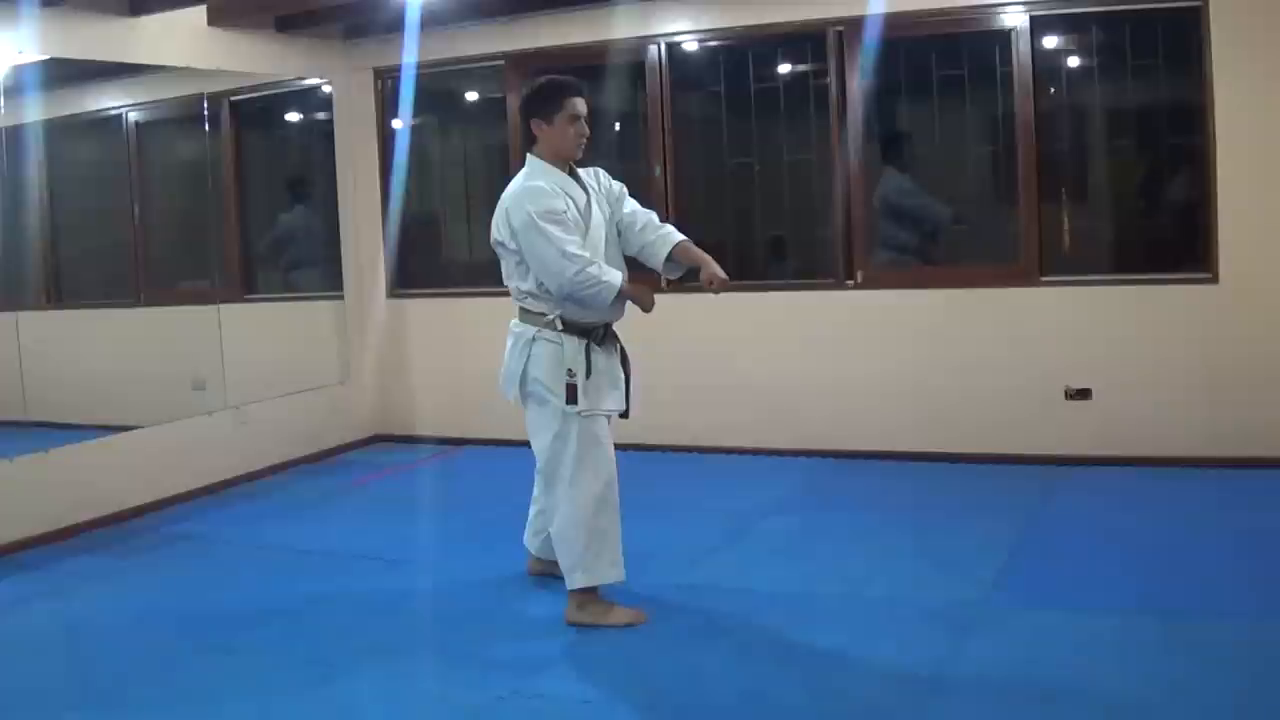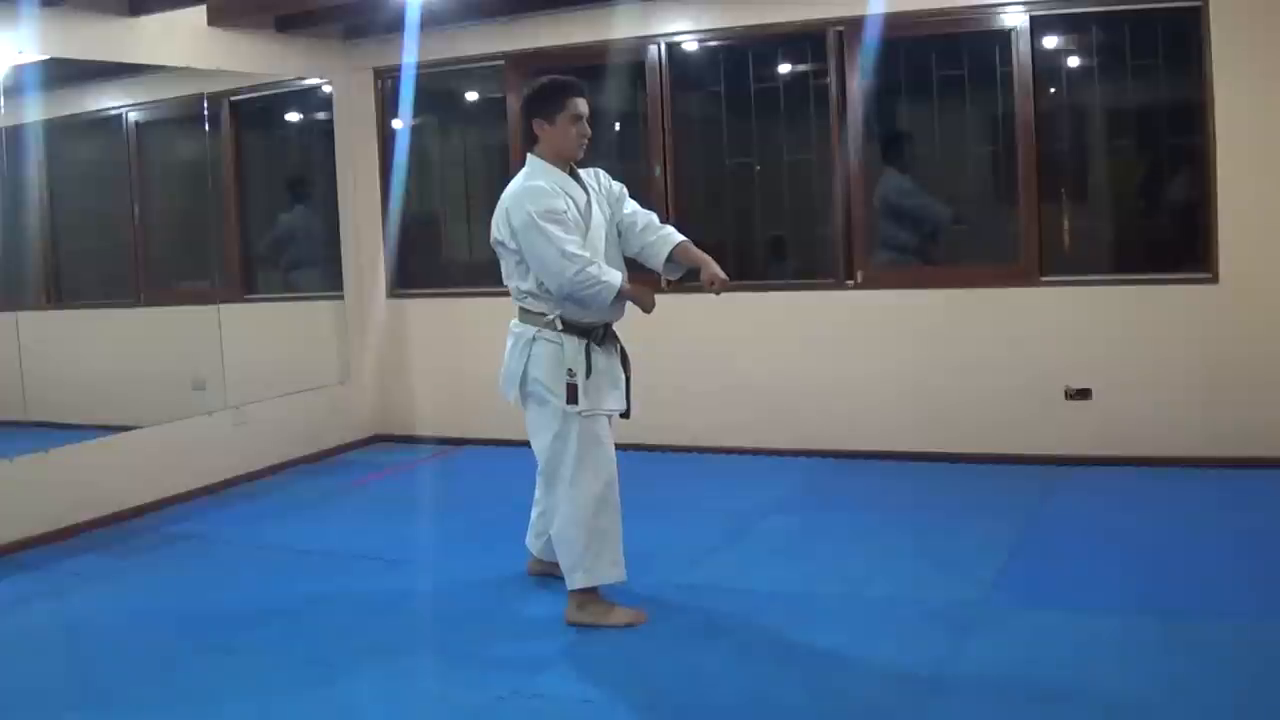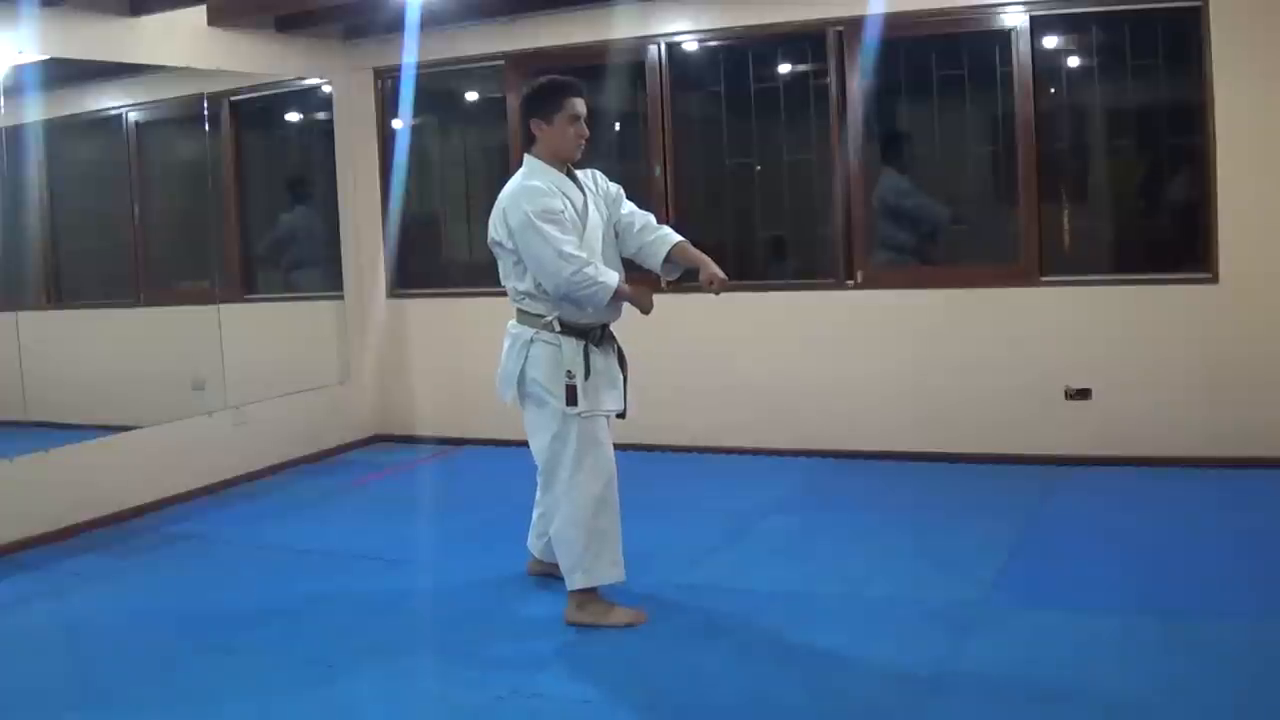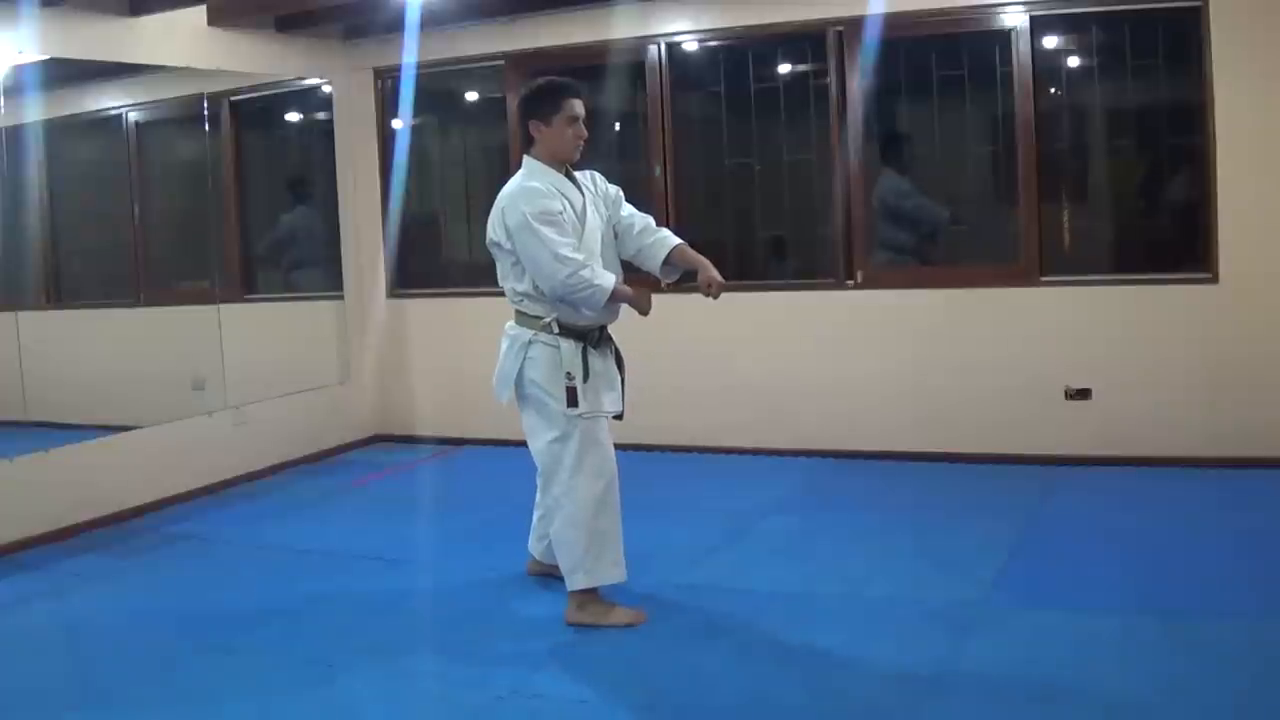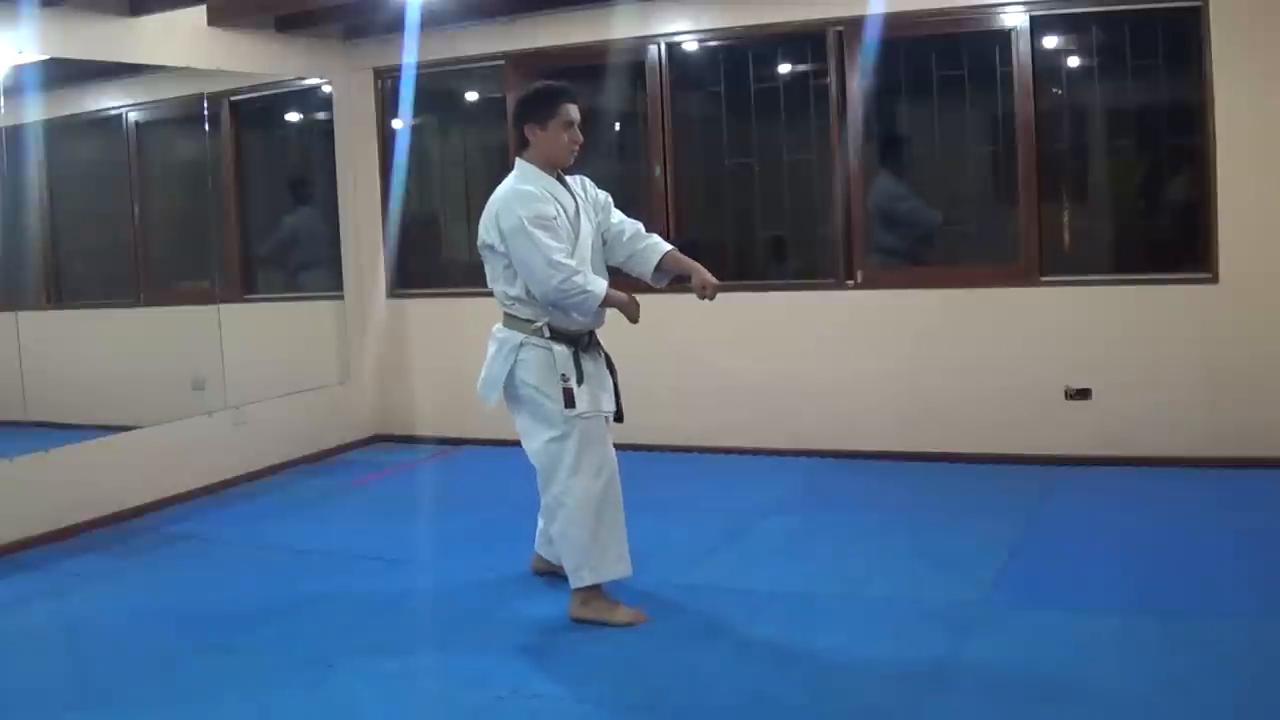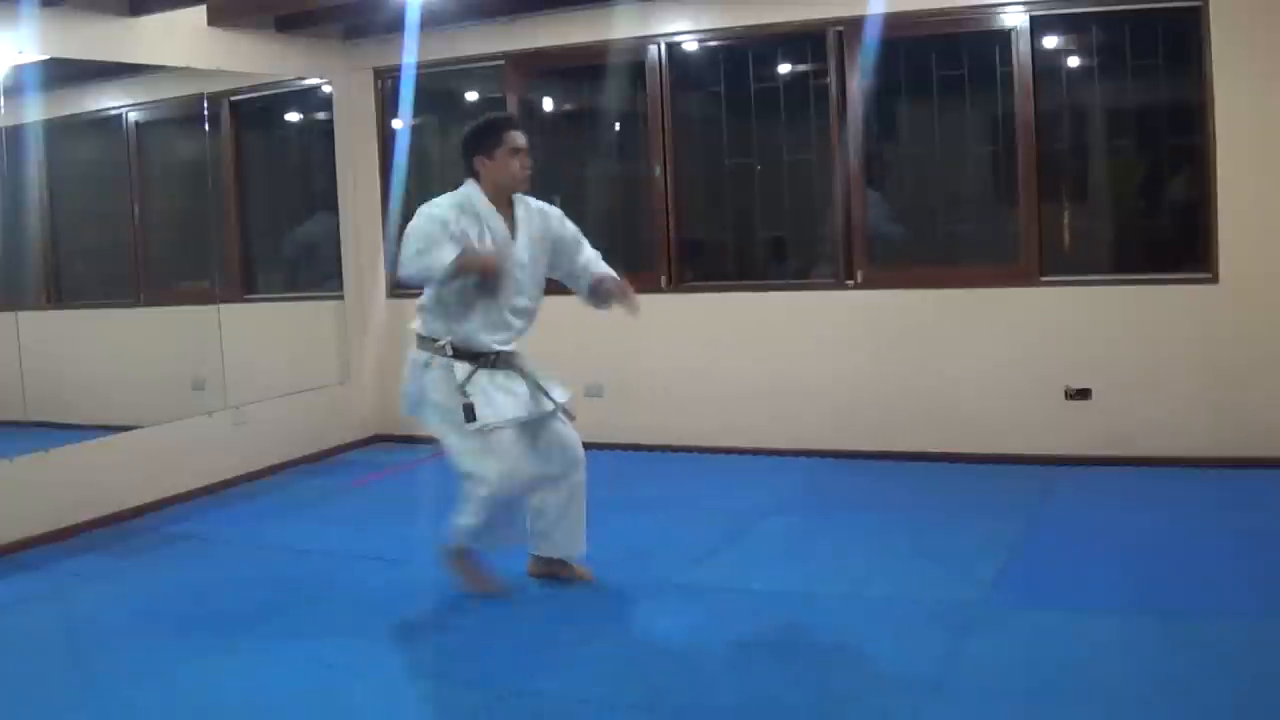
dt=0.4s
person 1, frame 1
left shoulder: (596, 183)
right shoulder: (528, 197)
left elbow: (644, 229)
right elbow: (573, 274)
left wrist: (702, 260)
right wrist: (634, 292)
left hip: (588, 345)
right hip: (554, 349)
left knee: (563, 461)
right knee: (584, 468)
left ankle: (544, 552)
right ankle: (585, 596)
person 1, frame 2
left shoulder: (596, 183)
right shoulder: (529, 196)
left elbow: (644, 229)
right elbow: (573, 274)
left wrist: (702, 260)
right wrist: (635, 292)
left hip: (587, 346)
right hip: (554, 349)
left knee: (566, 461)
right knee: (584, 468)
left ankle: (545, 553)
right ankle: (585, 596)
person 1, frame 3
left shoulder: (592, 185)
right shoulder: (526, 196)
left elbow: (641, 230)
right elbow: (570, 274)
left wrist: (700, 261)
right wrist: (632, 293)
left hip: (585, 346)
right hip: (552, 350)
left knee: (565, 462)
right knee: (585, 468)
left ankle: (546, 554)
right ankle: (585, 596)
person 1, frame 4
left shoulder: (591, 186)
right shoulder: (524, 198)
left elbow: (639, 232)
right elbow: (566, 276)
left wrist: (698, 263)
right wrist: (629, 294)
left hip: (583, 348)
right hip: (550, 352)
left knee: (566, 462)
right knee: (585, 468)
left ankle: (546, 554)
right ankle: (585, 596)
person 1, frame 5
left shoulder: (579, 191)
right shoulder: (518, 200)
left elbow: (627, 239)
right elbow: (556, 281)
left wrist: (691, 268)
right wrist: (618, 299)
left hip: (569, 350)
right hip: (537, 355)
left knee: (573, 461)
right knee: (585, 464)
left ankle: (551, 552)
right ankle: (590, 594)
person 1, frame 6
left shoulder: (539, 215)
right shoulder: (444, 214)
left elbow: (580, 262)
right elbow: (415, 261)
left wrist: (609, 285)
right wrist: (471, 261)
left hip: (506, 366)
right hip: (449, 370)
left knee: (561, 456)
right knee: (506, 472)
left ankle: (547, 555)
right ankle: (465, 550)
